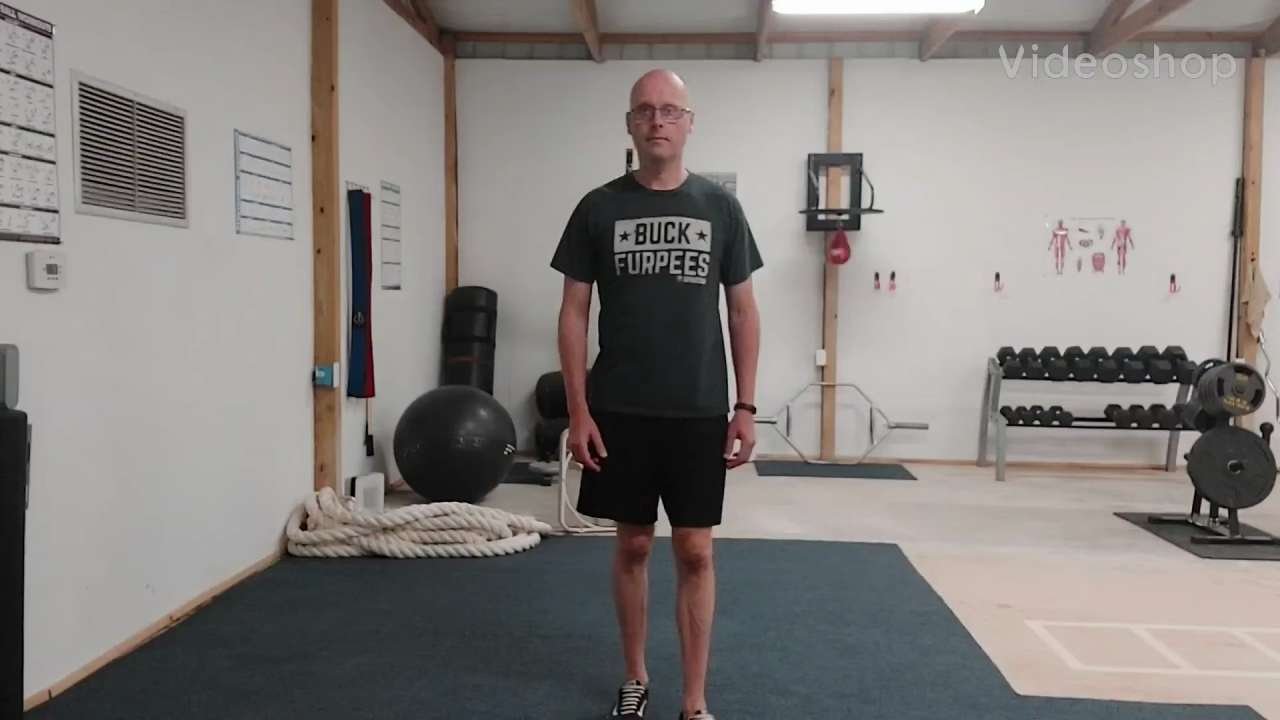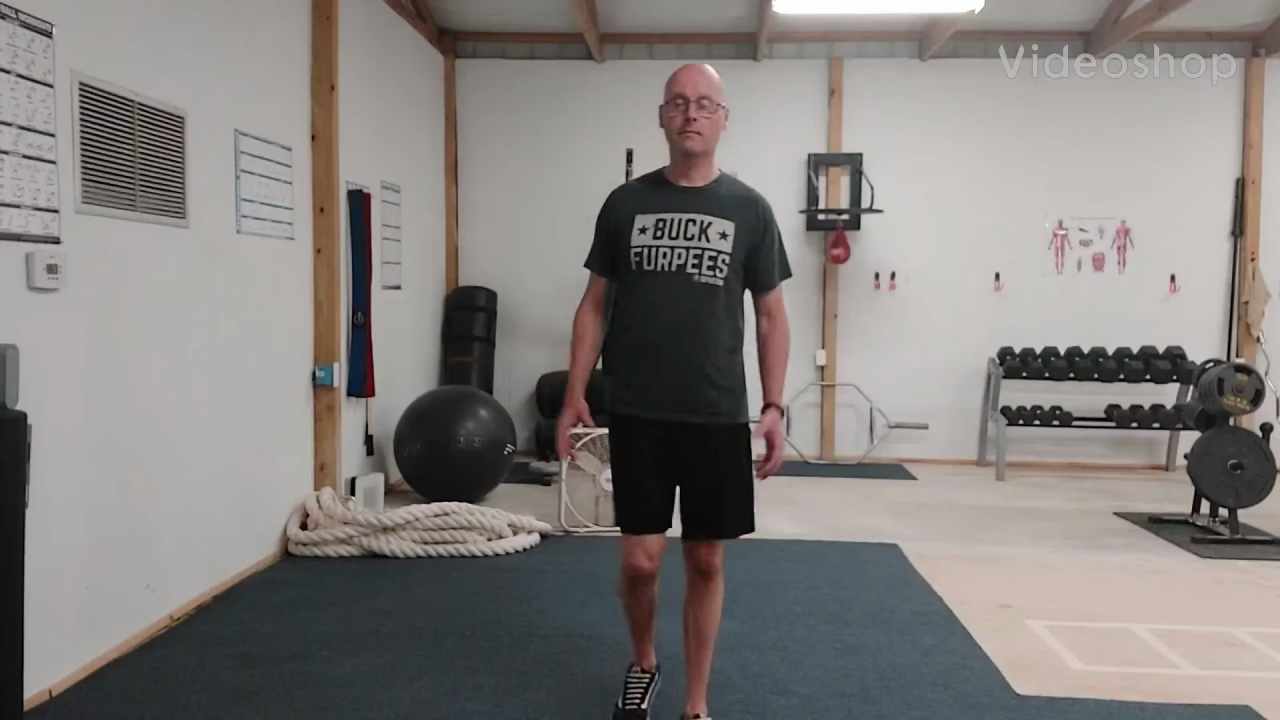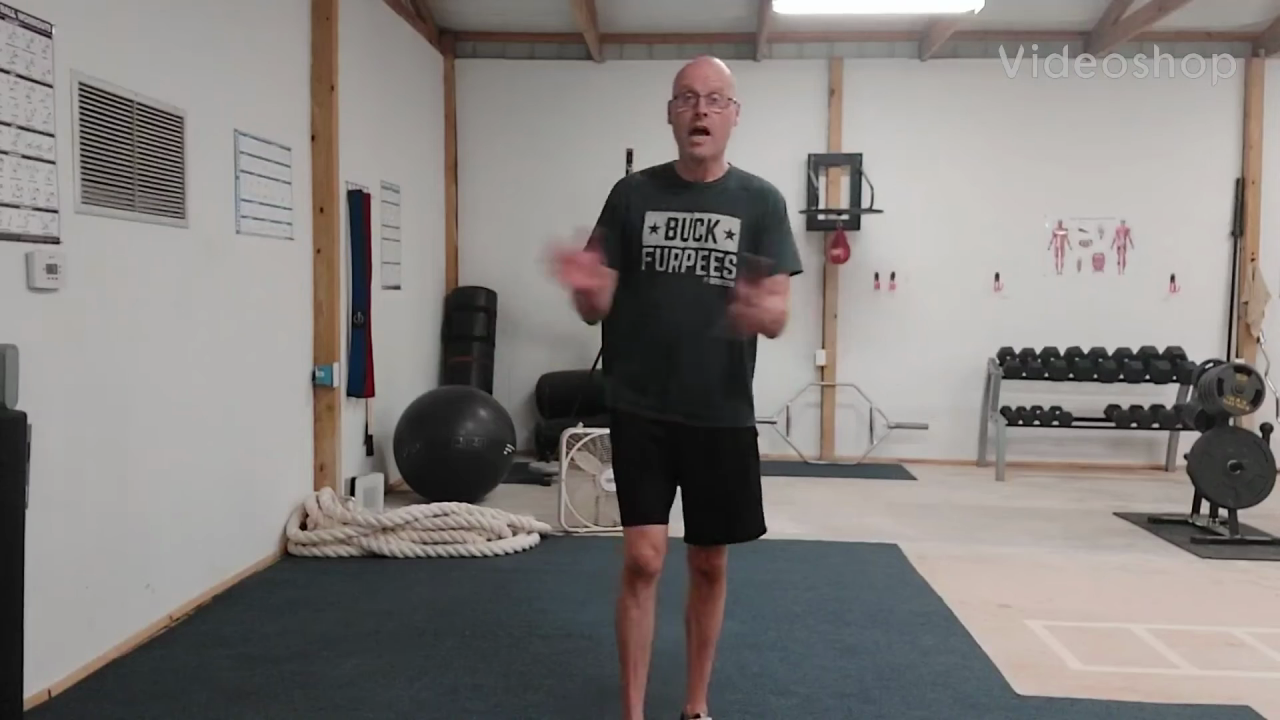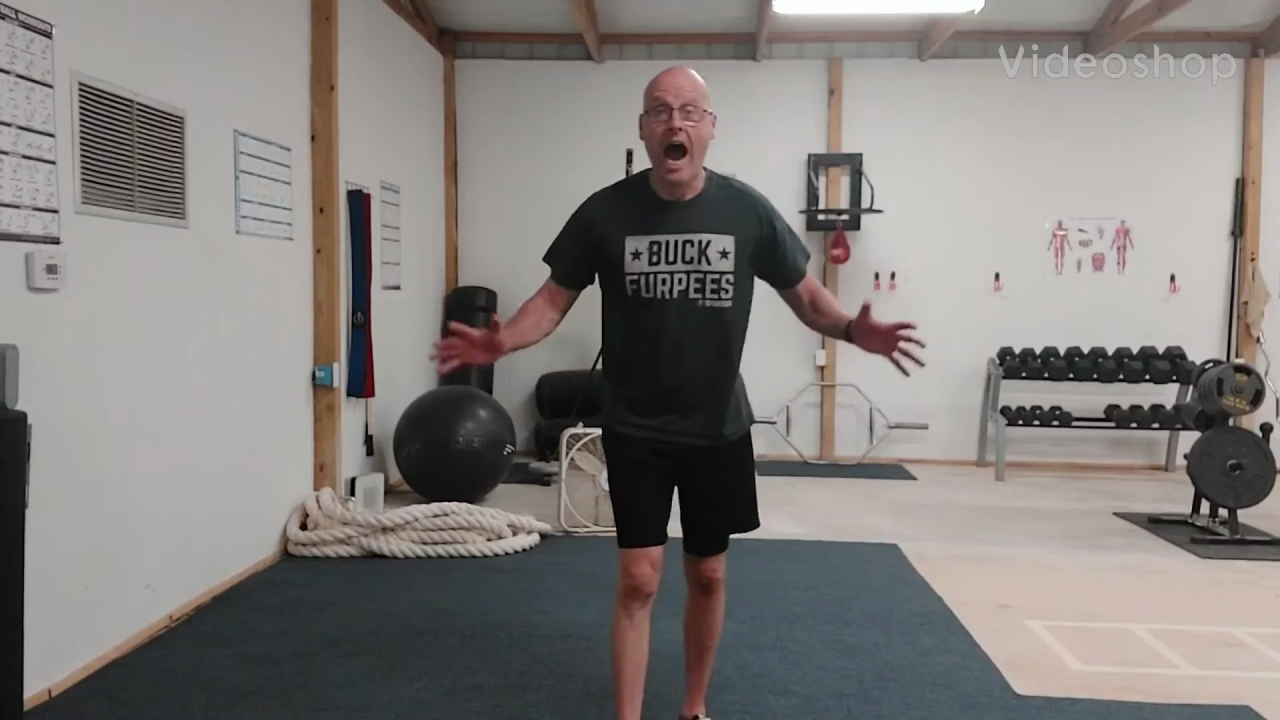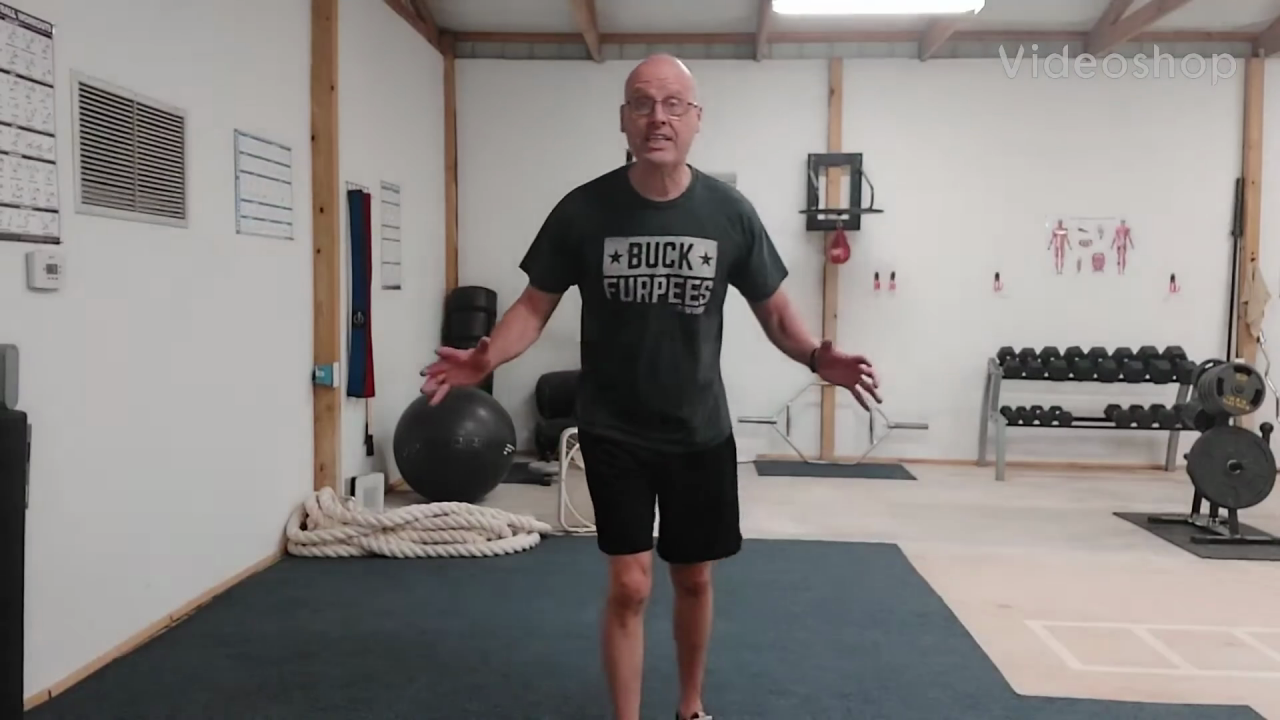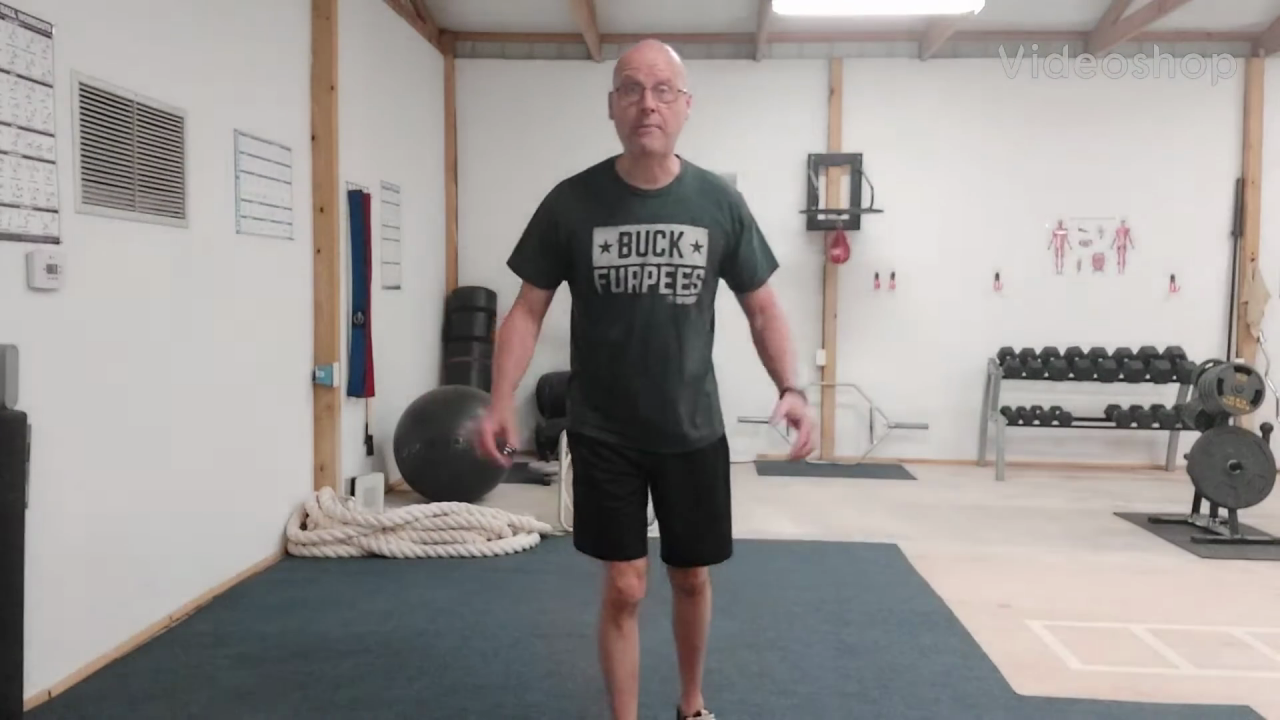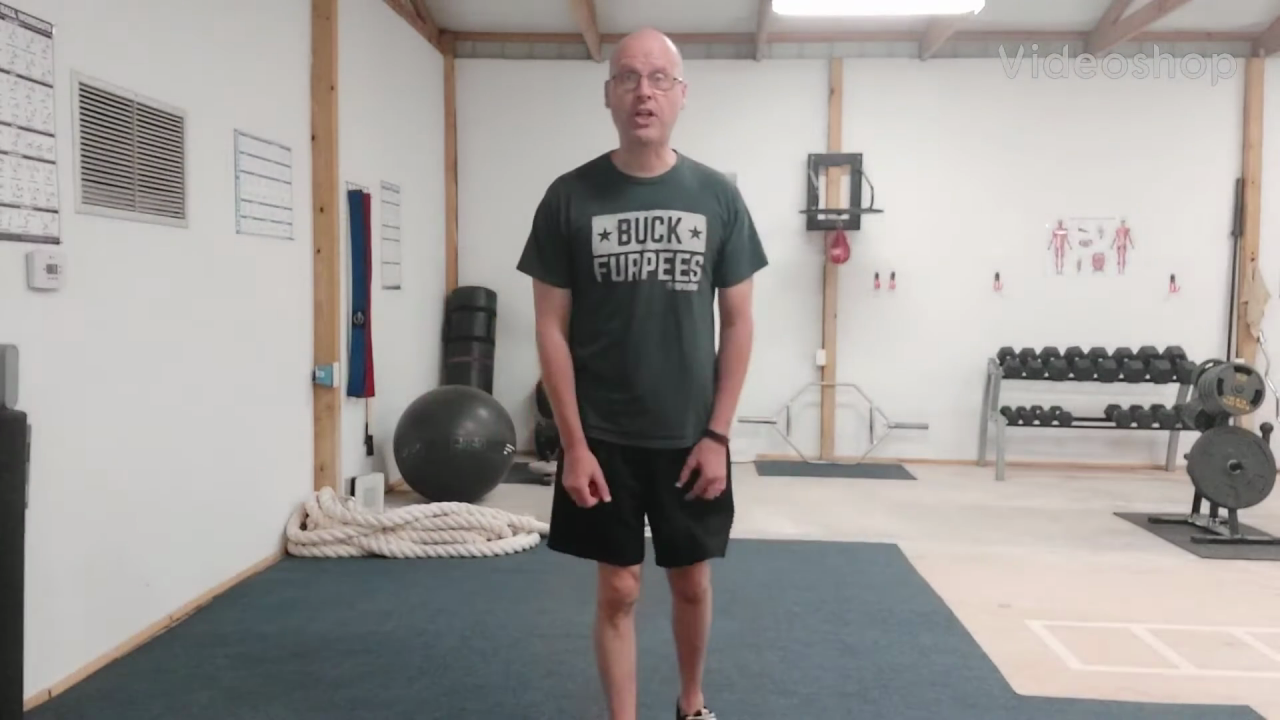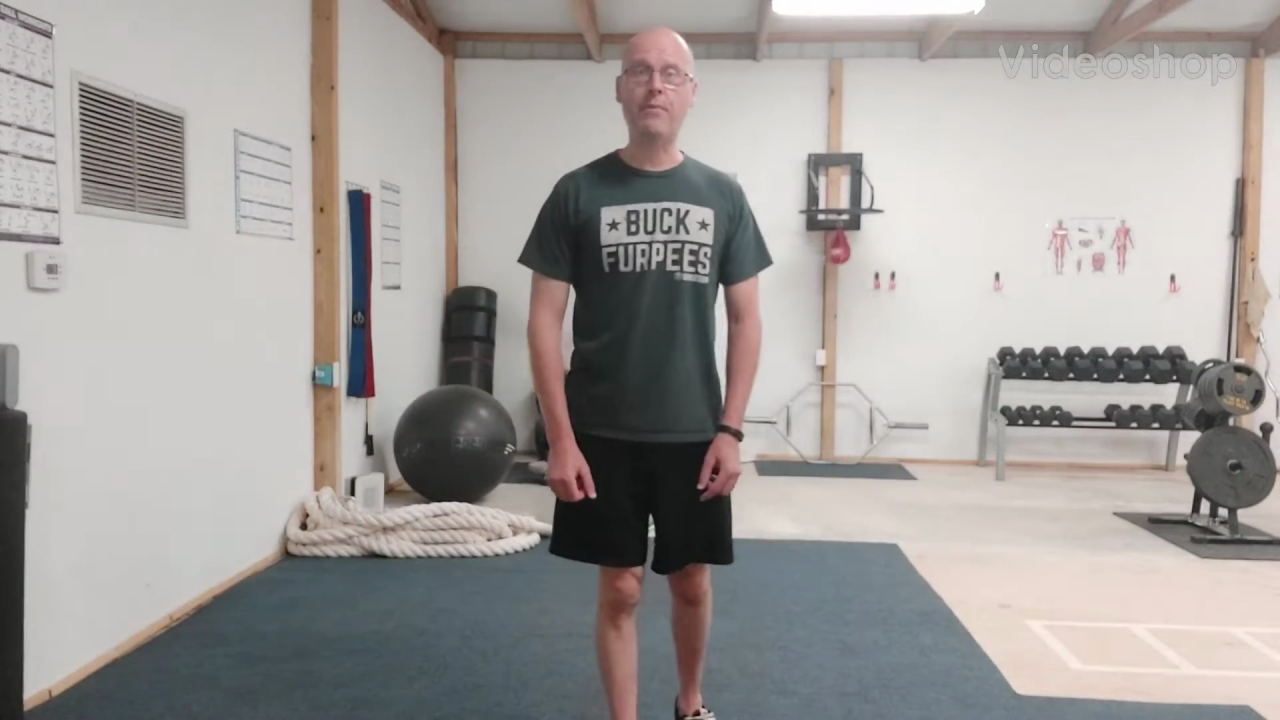
dt=0.3s
person 1, frame 1
left shoulder: (720, 206)
right shoulder: (598, 208)
left elbow: (743, 310)
right elbow: (574, 312)
left wrist: (745, 405)
right wrist: (578, 409)
left hip: (698, 411)
right hip: (620, 411)
left knee: (695, 553)
right knee: (632, 546)
person 1, frame 2
left shoulder: (749, 208)
right shoulder: (626, 202)
left elbow: (771, 316)
right elbow: (595, 306)
left wrist: (773, 407)
right wrist: (574, 394)
left hip: (719, 418)
right hip: (638, 415)
left knee: (705, 562)
right knee: (640, 561)
right ankle: (643, 661)
person 1, frame 3
left shoulder: (760, 201)
right shoulder: (633, 194)
left elbow: (775, 314)
right elbow: (596, 307)
left wrist: (757, 307)
right wrist: (584, 285)
left hip: (722, 416)
right hip: (641, 411)
left knee: (710, 564)
right knee: (642, 560)
person 1, frame 4
left shoulder: (747, 210)
right shoulder: (606, 212)
left elbow: (807, 294)
right elbow: (553, 298)
left wrist: (853, 329)
right wrist: (499, 340)
left hip: (718, 429)
right hip: (634, 429)
left knee: (707, 574)
right knee: (638, 579)
person 1, frame 5
left shoulder: (730, 212)
right shoulder: (583, 211)
left elbow: (774, 310)
right elbow: (535, 304)
left wrist: (818, 357)
right wrist: (486, 357)
left hip: (700, 433)
right hip: (614, 433)
left knee: (694, 578)
right knee: (630, 585)
person 1, frame 6
left shoulder: (719, 202)
right shoulder: (571, 204)
left elbow: (762, 308)
right elbow: (528, 308)
left wrist: (790, 388)
right wrist: (501, 403)
left hip: (692, 432)
right hip: (604, 435)
left knee: (691, 578)
right knee: (624, 588)
person 1, frame 7
left shoulder: (717, 195)
right shoulder: (569, 197)
left elbow: (737, 322)
right elbow: (552, 327)
left wrist: (717, 434)
right wrist: (574, 443)
left hip: (689, 436)
right hip: (603, 437)
left knee: (692, 581)
right knee: (618, 589)
person 1, frame 8
left shoulder: (722, 195)
right shoulder: (578, 192)
left elbow: (744, 320)
right elbow: (544, 321)
left wrist: (730, 430)
right wrist: (561, 438)
left hip: (693, 433)
right hip: (604, 435)
left knee: (691, 583)
right knee: (619, 589)
